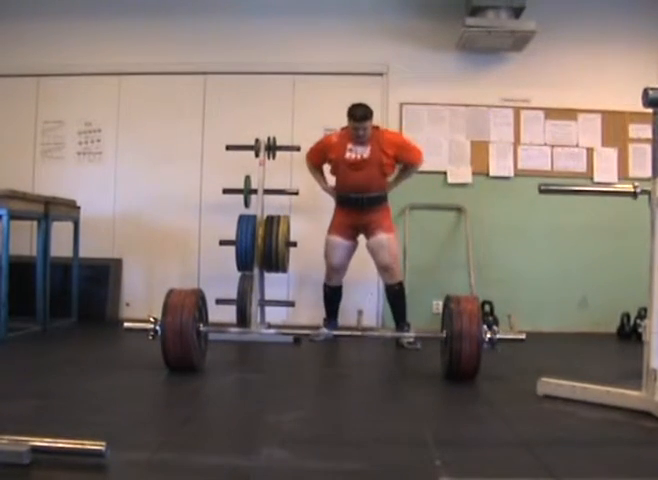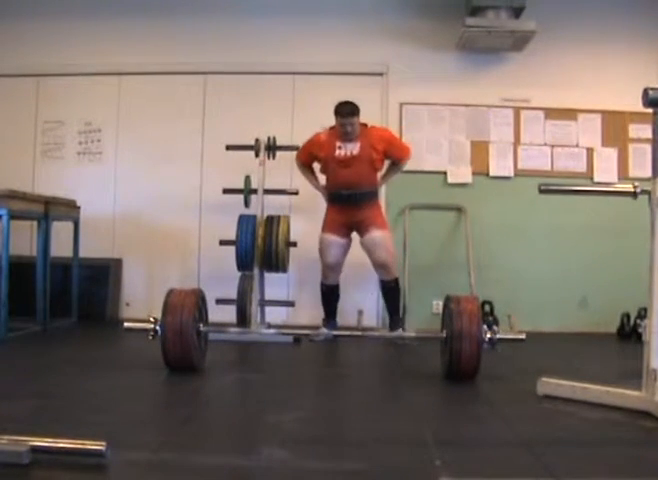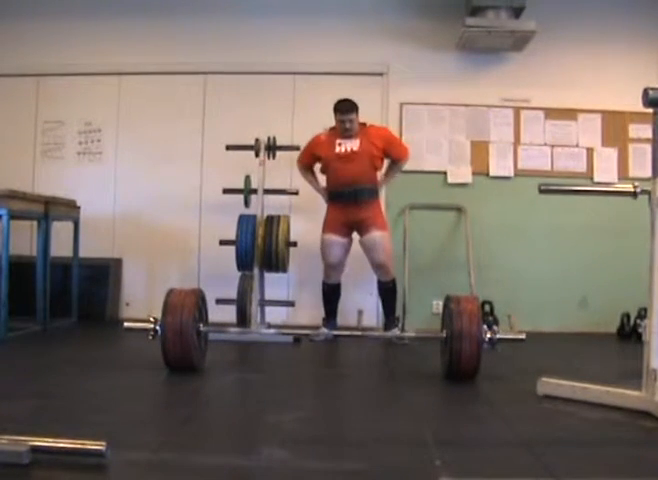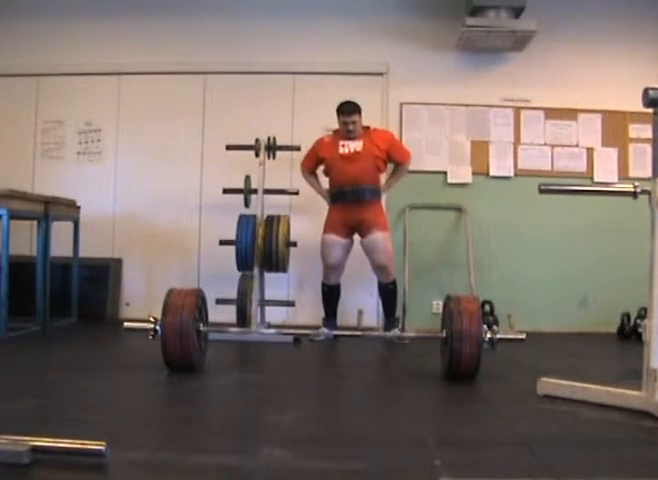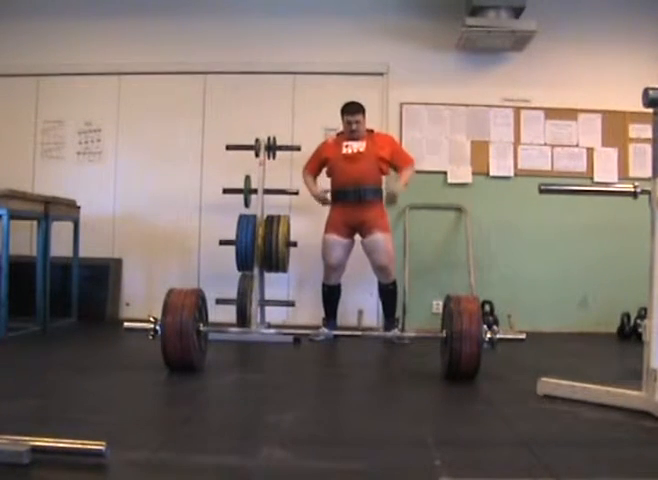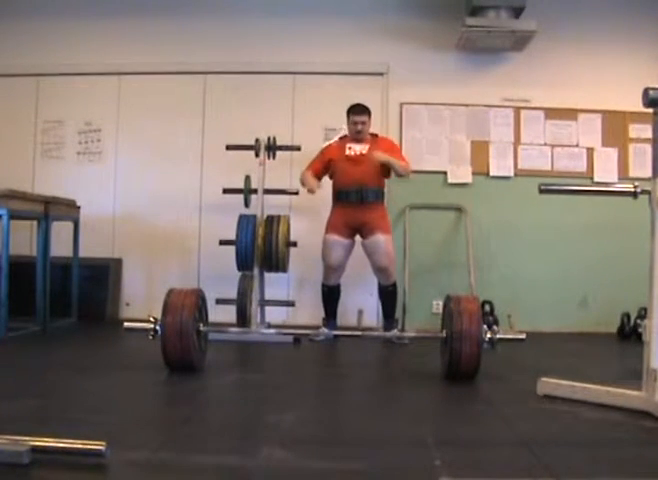
dt=0.2s
person 1, frame 1
left shoulder: (390, 140)
right shoulder: (332, 142)
left elbow: (416, 160)
right elbow: (312, 161)
left wrist: (390, 185)
right wrist: (327, 188)
left hip: (377, 212)
right hip: (344, 213)
left knee: (390, 270)
right knee: (333, 269)
left ankle: (403, 329)
right ankle: (330, 324)
person 1, frame 2
left shoulder: (379, 137)
right shoulder: (321, 141)
left elbow: (403, 156)
right elbow: (301, 161)
left wrist: (380, 182)
right wrist: (319, 187)
left hip: (369, 210)
right hip: (336, 211)
left knee: (386, 265)
right knee: (330, 269)
left ankle: (396, 325)
right ankle: (329, 324)
person 1, frame 3
left shoulder: (378, 135)
right shoulder: (321, 141)
left elbow: (402, 157)
right elbow: (302, 165)
left wrist: (381, 183)
right wrist: (320, 189)
left hip: (369, 209)
right hip: (337, 210)
left knee: (384, 266)
right knee: (331, 268)
left ankle: (391, 324)
right ankle: (329, 324)
person 1, frame 4
left shoulder: (381, 138)
right shoulder: (325, 143)
left elbow: (404, 161)
right elbow: (306, 168)
left wrist: (384, 187)
right wrist: (322, 192)
left hip: (371, 210)
right hip: (338, 212)
left knee: (385, 268)
right knee: (331, 269)
left ankle: (391, 325)
right ankle: (329, 324)
person 1, frame 5
left shoulder: (383, 141)
right shoulder: (329, 145)
left elbow: (407, 165)
right elbow: (308, 171)
left wrist: (398, 186)
right wrist: (315, 190)
left hip: (372, 211)
right hip: (340, 212)
left knee: (385, 268)
right knee: (331, 268)
left ankle: (391, 325)
right ankle: (329, 324)
person 1, frame 6
left shoulder: (384, 145)
right shoulder: (332, 148)
left elbow: (405, 170)
right elbow: (307, 172)
left wrist: (388, 160)
right wrist: (309, 180)
left hip: (374, 213)
right hip: (341, 213)
left knee: (386, 270)
right knee: (331, 269)
left ankle: (391, 326)
right ankle: (329, 324)
